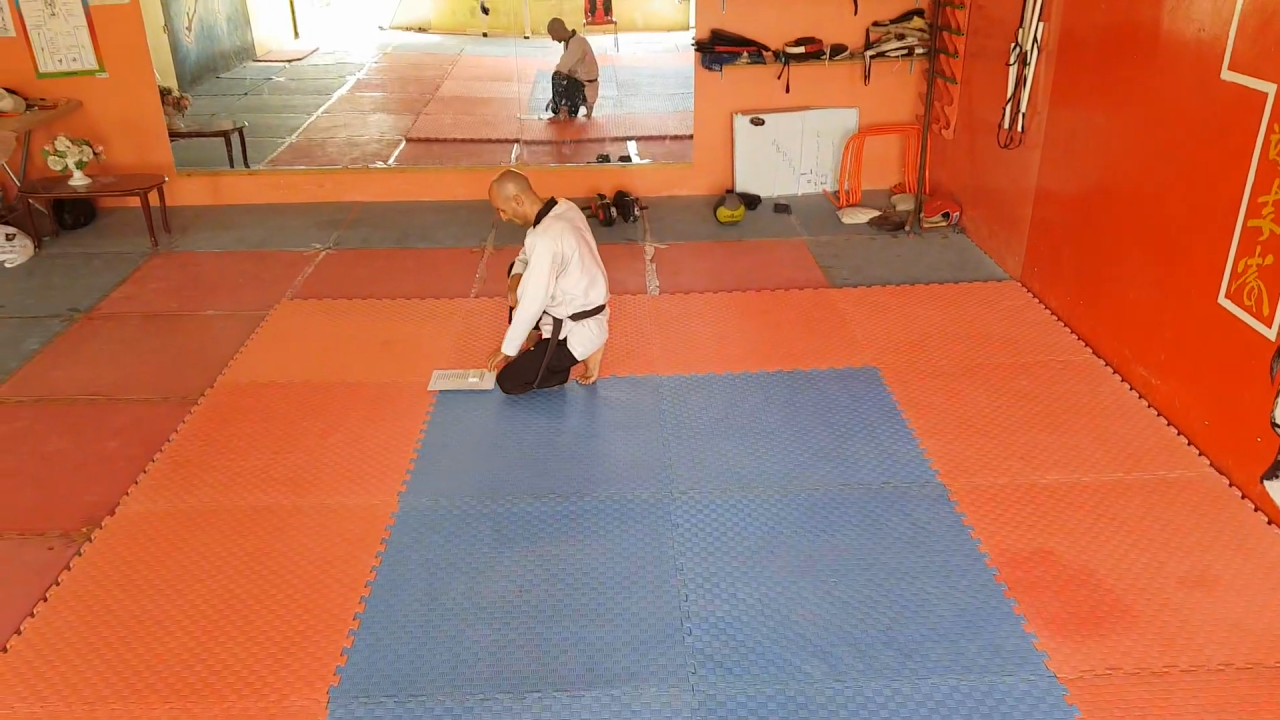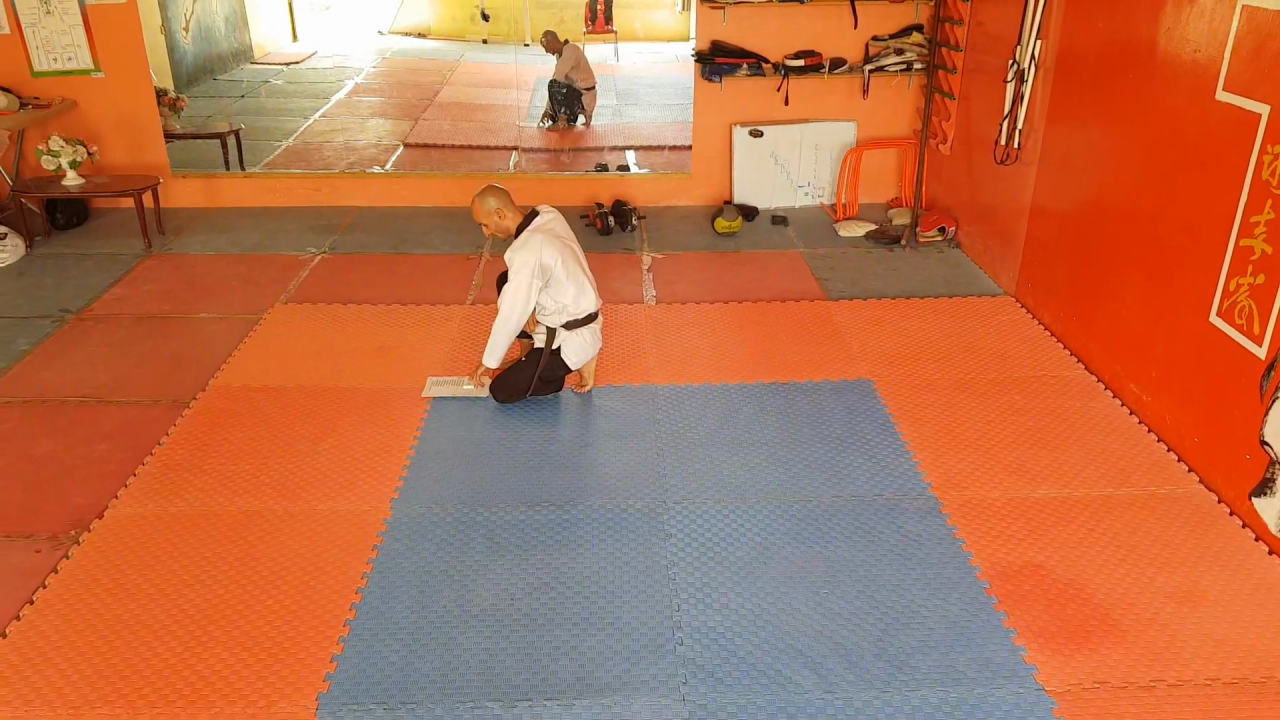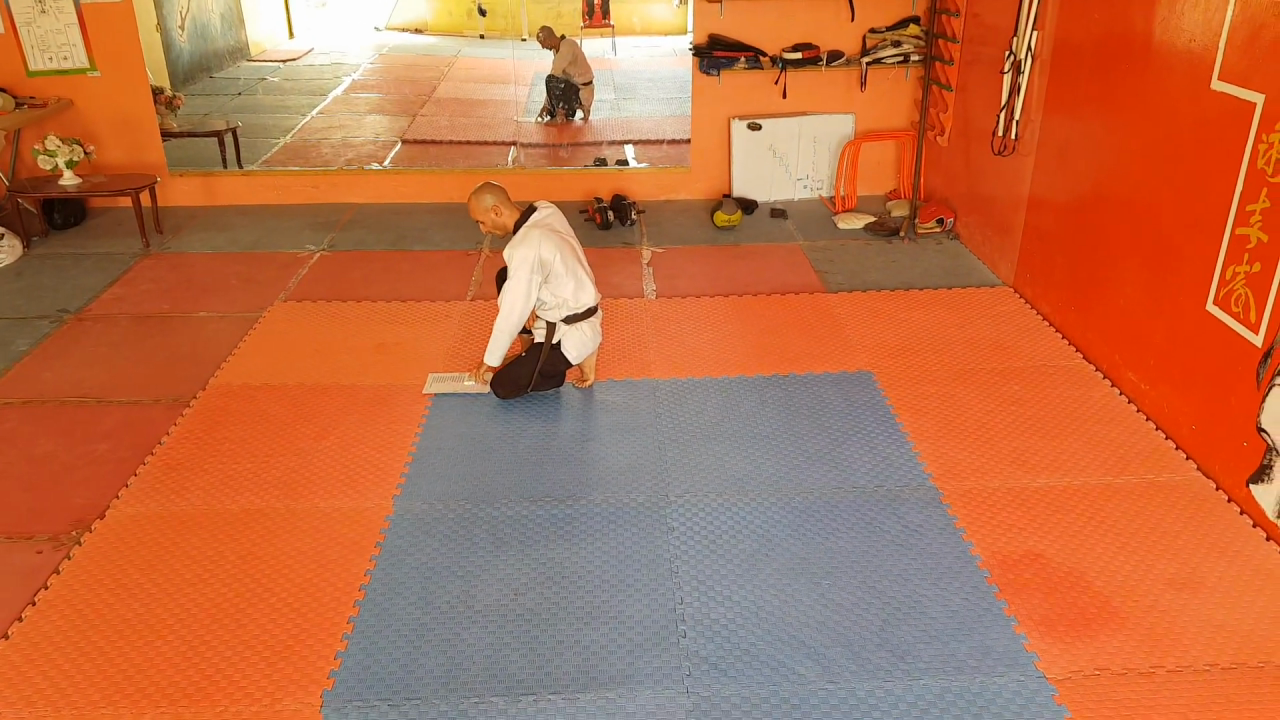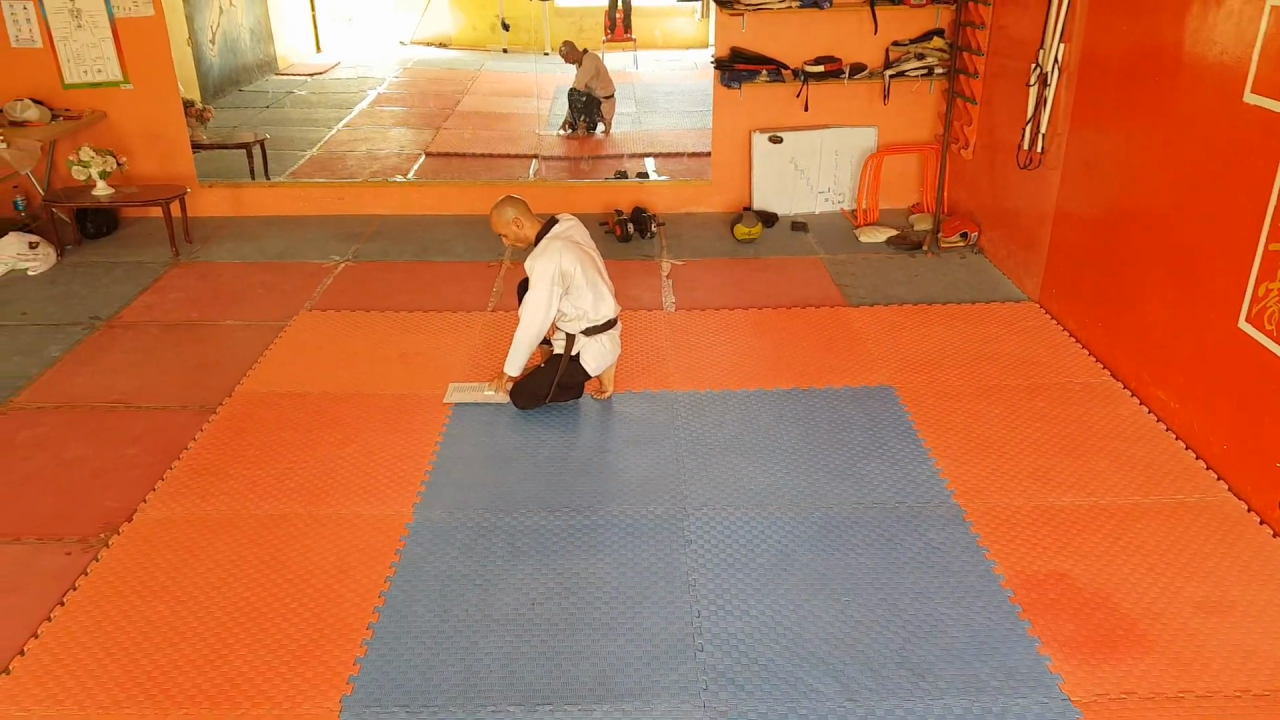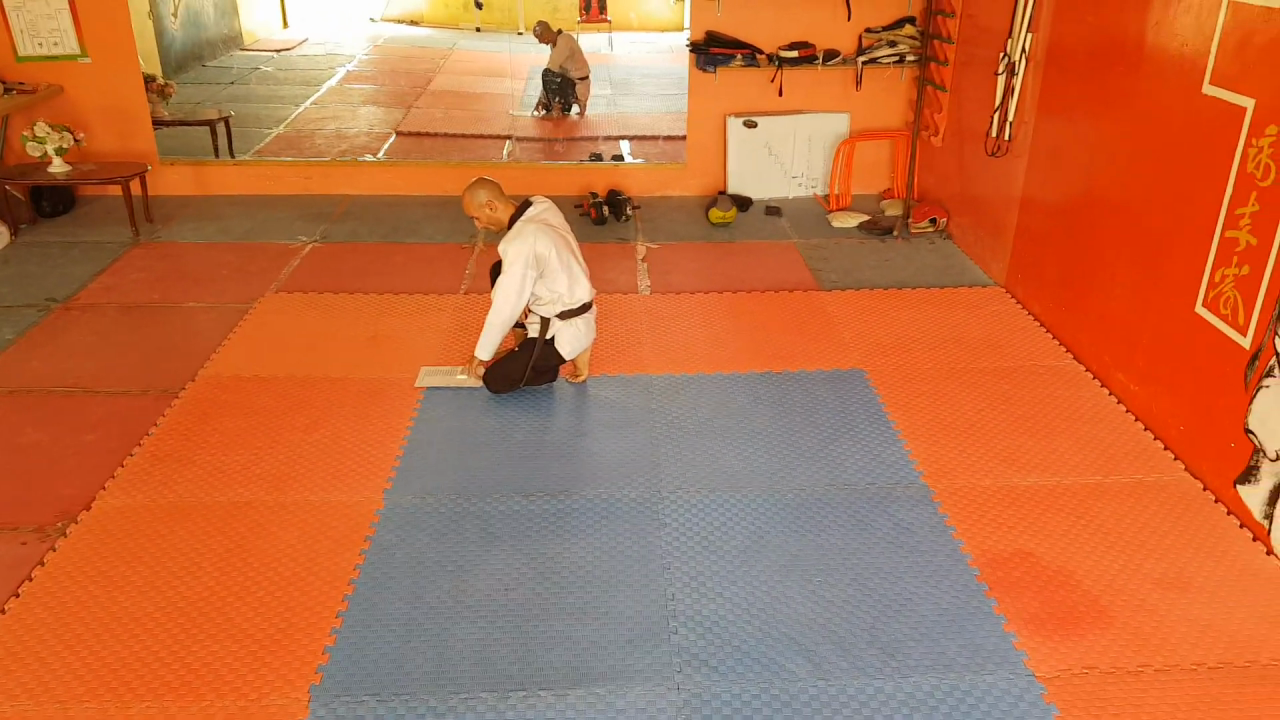
dt=1s
person 1, frame 1
left shoulder: (546, 238)
right shoulder: (564, 208)
left elbow: (531, 304)
left wrist: (507, 349)
right wrist: (516, 276)
left hip: (578, 331)
right hip: (585, 309)
left knee: (508, 381)
right knee: (520, 276)
left ankle: (584, 352)
right ankle: (535, 346)
person 1, frame 2
left shoulder: (527, 252)
right shoulder: (548, 214)
left elbow: (510, 316)
left wrist: (488, 362)
right wrist: (526, 305)
left hip: (573, 339)
right hip: (578, 311)
left knee: (501, 391)
right knee: (507, 283)
left ankle: (577, 361)
right ankle: (529, 356)
person 1, frame 3
left shoulder: (526, 249)
right shoulder: (546, 210)
left elbow: (511, 315)
left wrist: (490, 361)
right wrist: (528, 303)
left hip: (573, 334)
right hip: (576, 306)
left knee: (502, 386)
right knee: (506, 278)
left ankle: (578, 356)
right ankle: (530, 350)
person 1, frame 4
left shoulder: (546, 259)
right shoulder: (568, 223)
left elbow: (531, 326)
left wrist: (509, 371)
right wrist: (548, 312)
left hip: (591, 346)
right hip: (597, 318)
left knee: (521, 397)
right knee: (528, 290)
left ankle: (596, 367)
right ankle: (550, 363)
person 1, frame 5
left shoulder: (521, 243)
right shoulder: (542, 205)
left elbow: (504, 309)
left wrist: (480, 355)
right wrist: (520, 296)
left hip: (566, 330)
right hip: (571, 301)
left knee: (495, 381)
right knee: (500, 273)
left ankle: (571, 351)
right ankle: (525, 346)
